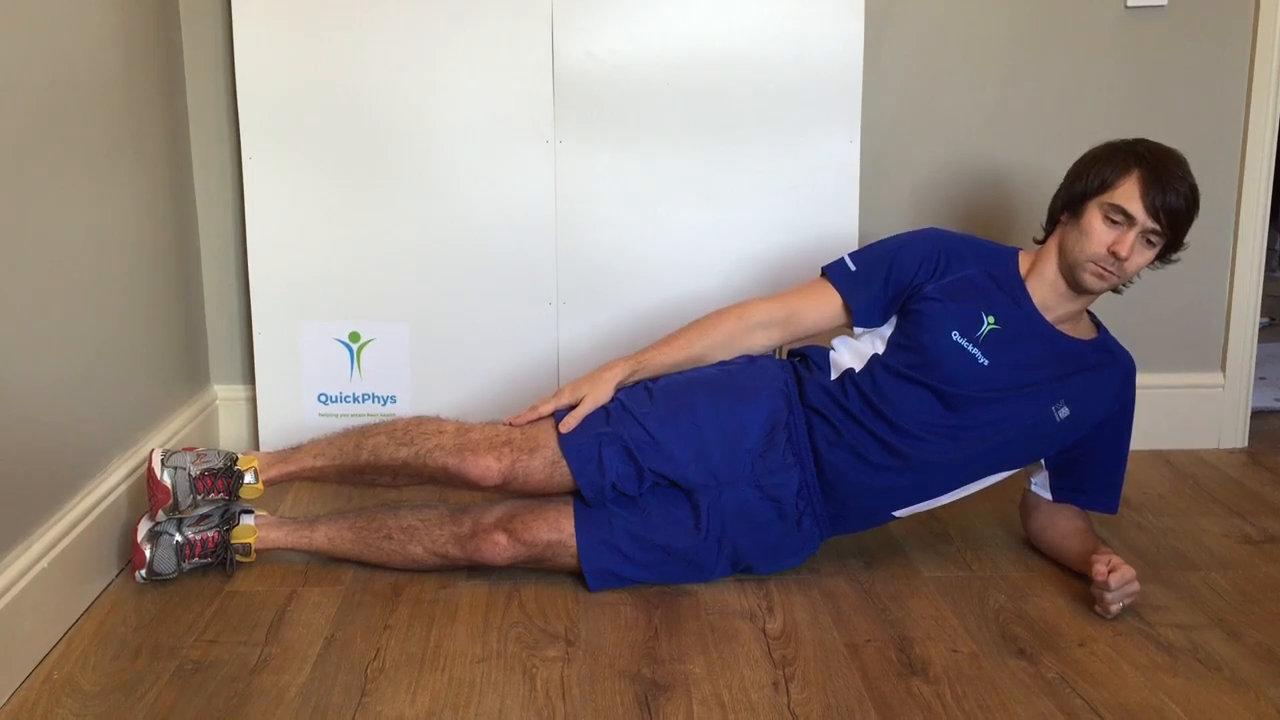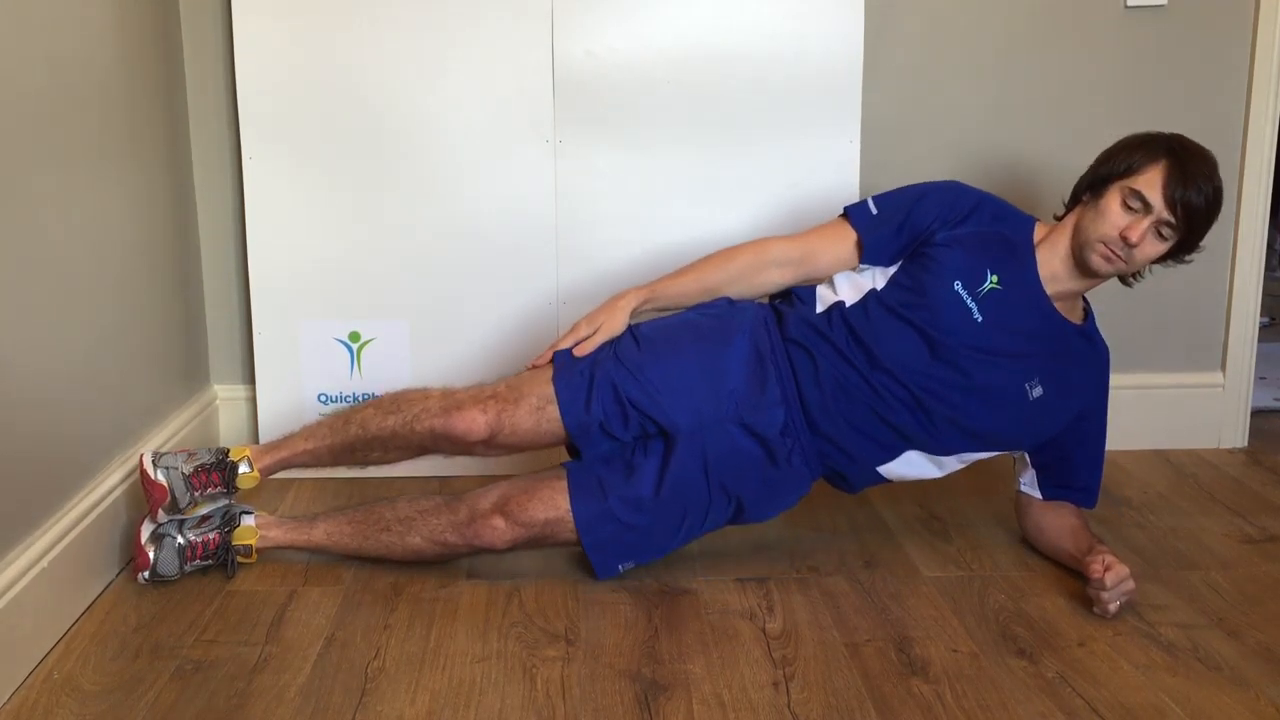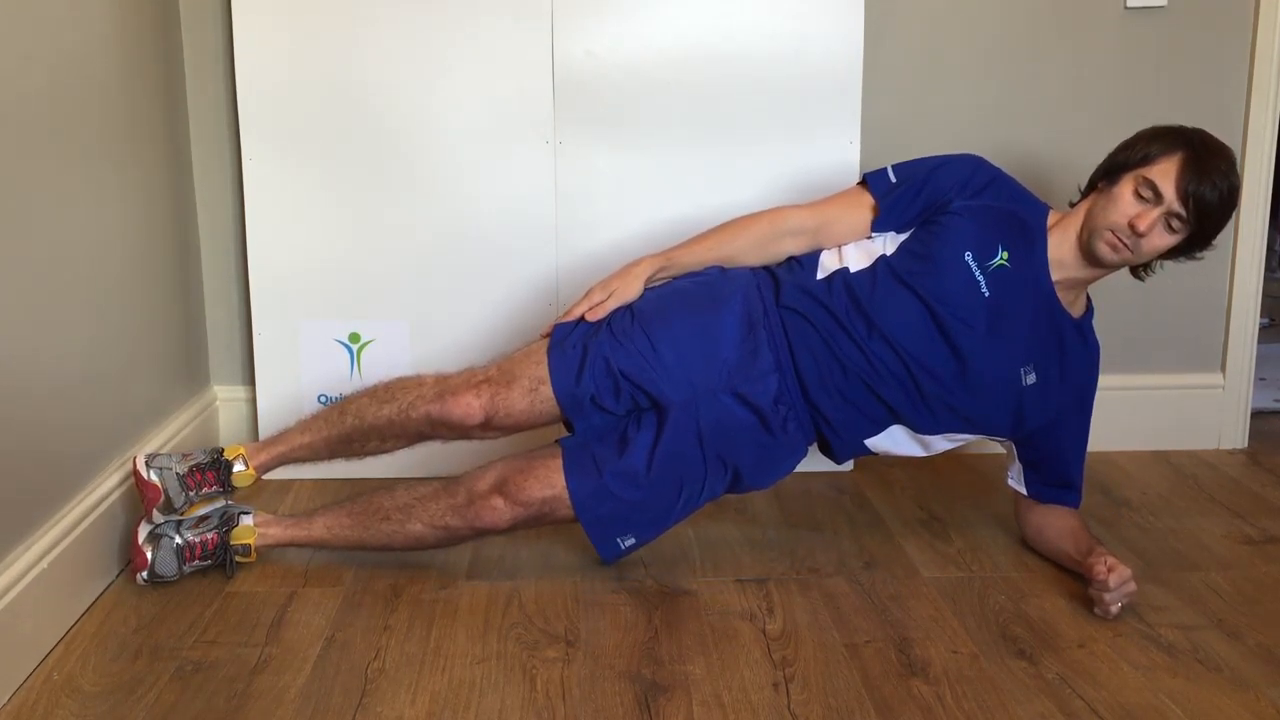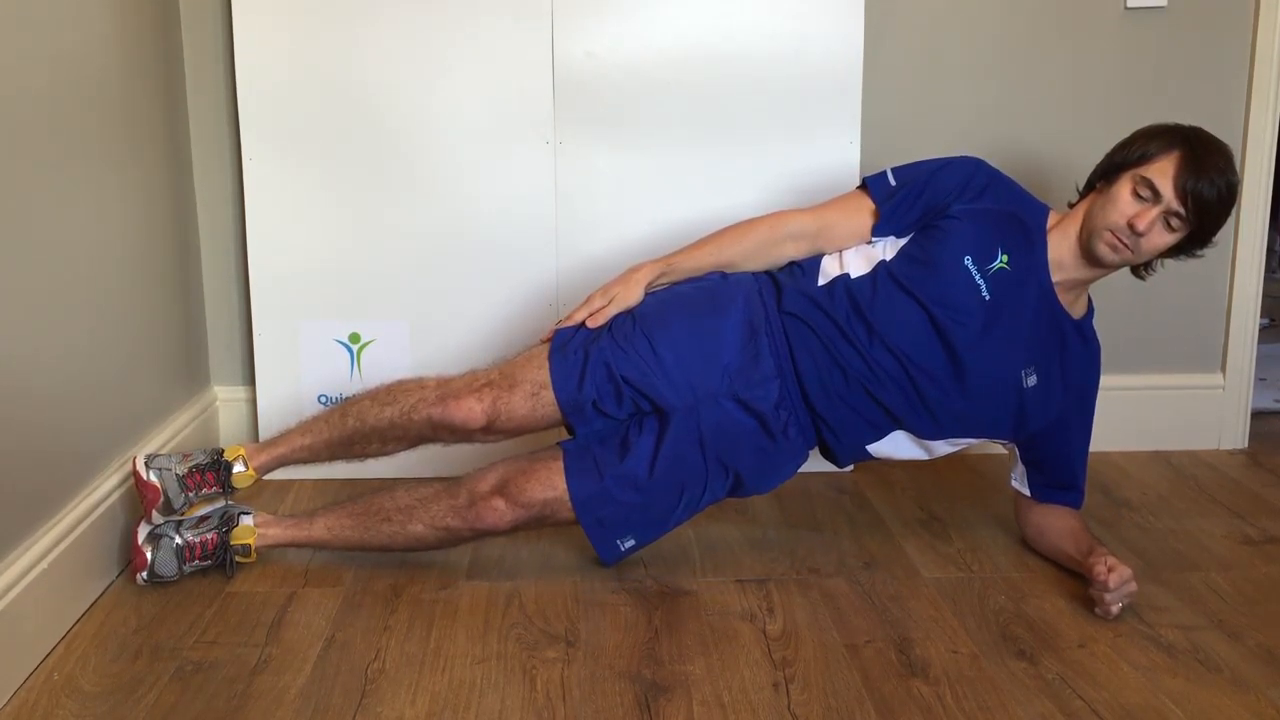
dt=1s
person 1, frame 1
left shoulder: (1102, 384)
right shoulder: (950, 261)
left elbow: (1051, 508)
right elbow: (777, 317)
left wrist: (1099, 560)
right wrist: (619, 369)
left hip: (775, 520)
right hip: (750, 424)
left knee: (502, 538)
right knee: (492, 461)
left ankle: (251, 536)
right ankle: (241, 474)
person 1, frame 2
left shoulder: (1078, 374)
right shoulder: (966, 217)
left elbow: (1048, 506)
right elbow: (791, 256)
left wrist: (1094, 558)
right wrist: (634, 300)
left hip: (761, 460)
right hip: (740, 364)
left knee: (502, 519)
right knee: (477, 419)
left ankle: (248, 535)
right ankle: (243, 467)
person 1, frame 3
left shoulder: (1065, 366)
right shoulder: (980, 195)
left elbow: (1044, 506)
right elbow: (809, 225)
left wrist: (1095, 561)
right wrist: (648, 267)
left hip: (753, 428)
right hip: (729, 329)
left knee: (501, 499)
right knee: (470, 403)
left ankle: (246, 535)
right ankle: (239, 467)
person 1, frame 4
left shoulder: (1068, 368)
right shoulder: (979, 196)
left elbow: (1045, 505)
right elbow: (811, 228)
left wrist: (1095, 559)
right wrist: (649, 271)
left hip: (755, 437)
right hip: (732, 332)
left knee: (500, 500)
right knee: (472, 407)
left ankle: (246, 535)
right ankle: (238, 467)
